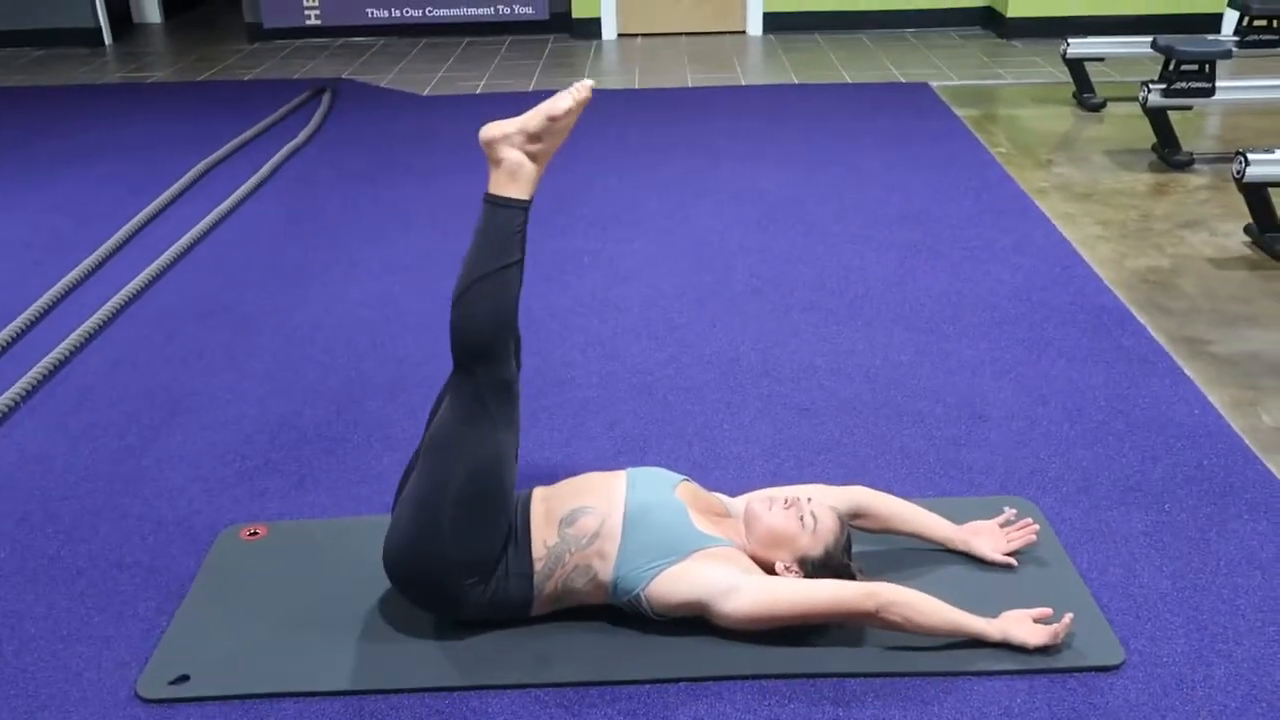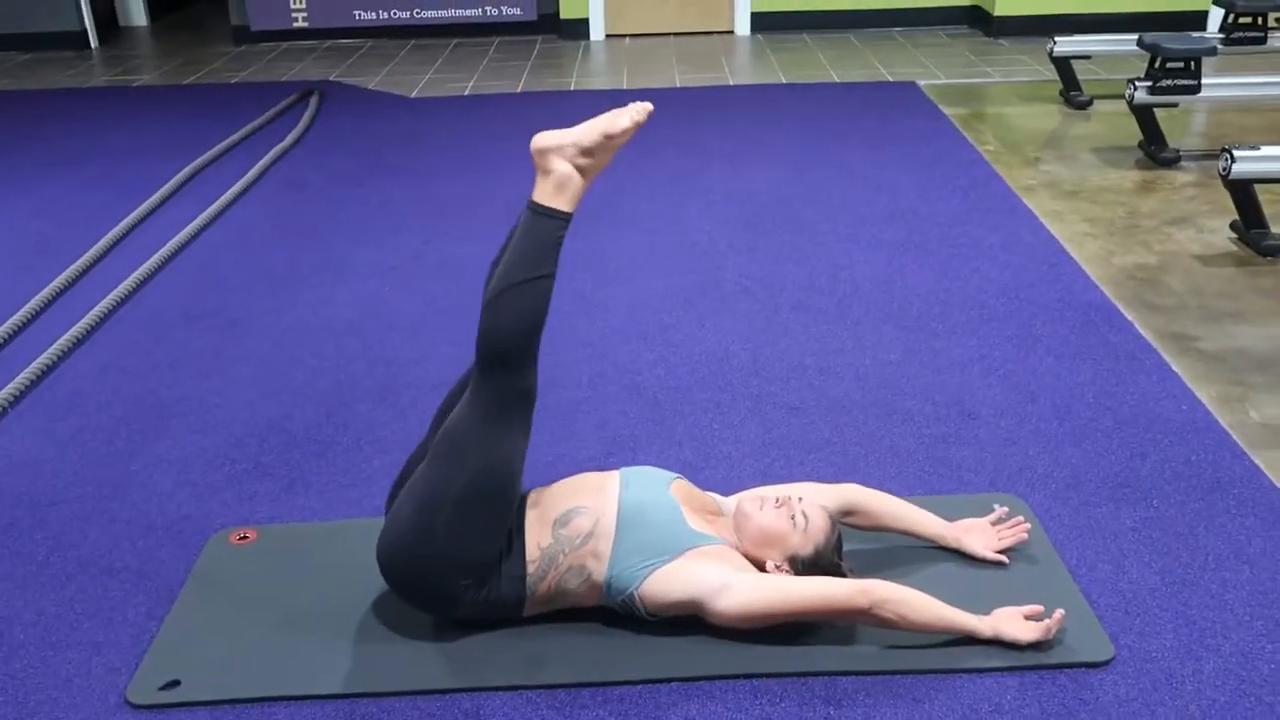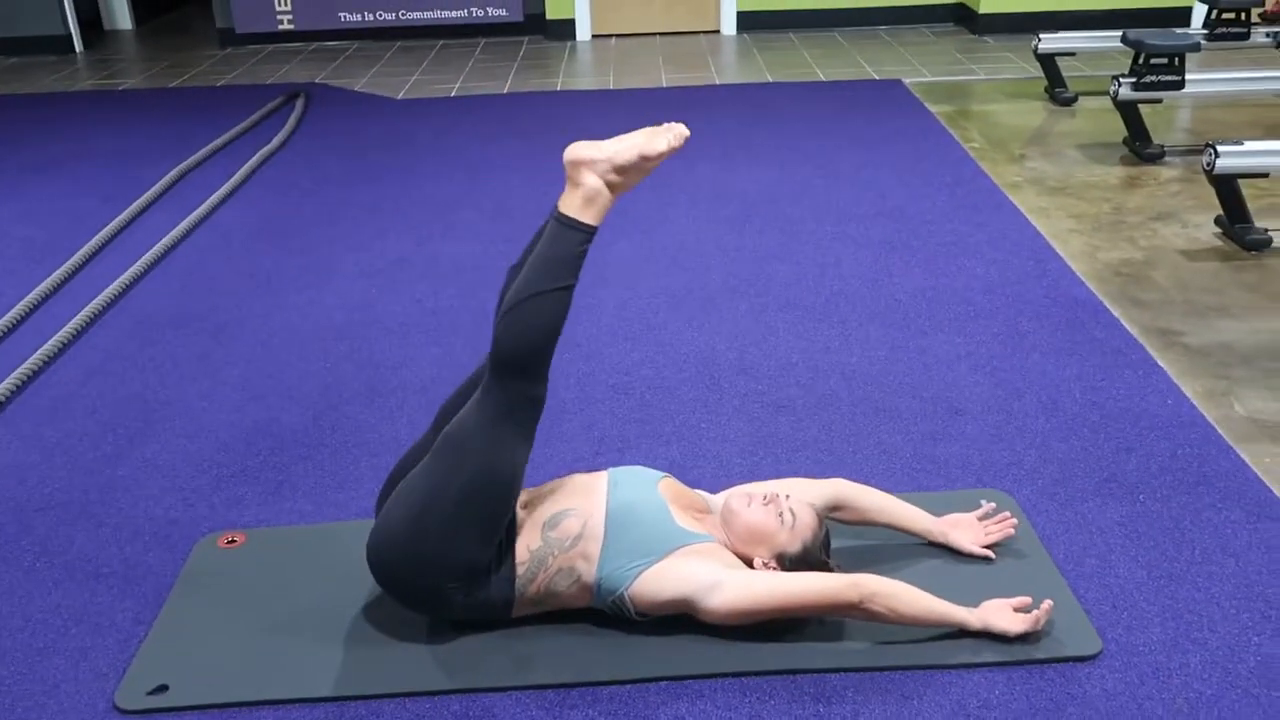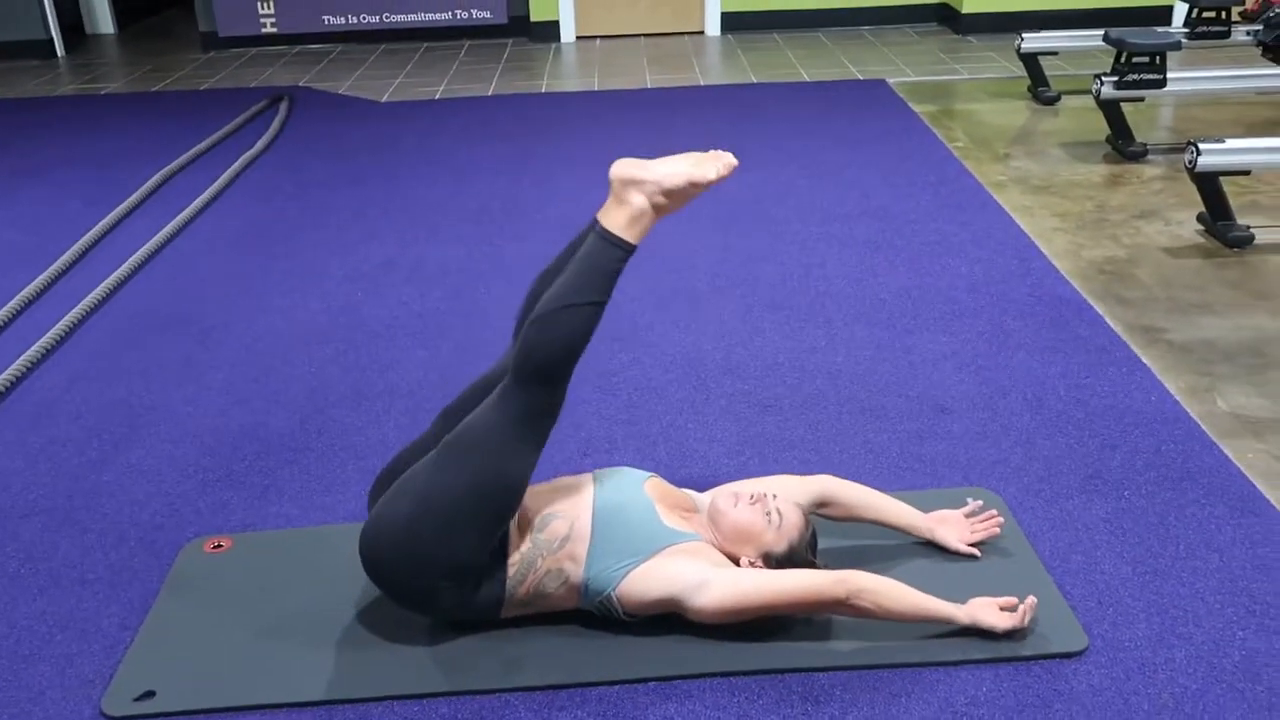
dt=0.3s
person 1, frame 1
left shoulder: (729, 585)
right shoulder: (728, 516)
left elbow: (872, 602)
right elbow: (855, 497)
left wrist: (994, 630)
right wrist: (958, 535)
left hip: (454, 568)
right hip: (479, 532)
left knee: (487, 368)
person 1, frame 2
left shoulder: (721, 584)
right shoulder: (719, 514)
left elbow: (864, 599)
right elbow: (850, 494)
left wrist: (986, 627)
right wrist: (952, 533)
left hip: (445, 565)
left knee: (505, 369)
person 1, frame 3
left shoulder: (713, 583)
right shoulder: (707, 512)
left elbow: (856, 593)
right elbow: (833, 491)
left wrist: (975, 619)
right wrist: (937, 528)
left hip: (430, 561)
left knee: (518, 374)
person 1, frame 4
left shoulder: (698, 581)
right shoulder: (695, 510)
left elbow: (841, 590)
right elbow: (823, 486)
left wrist: (962, 613)
right wrist: (926, 525)
left hip: (421, 557)
left knee: (537, 378)
